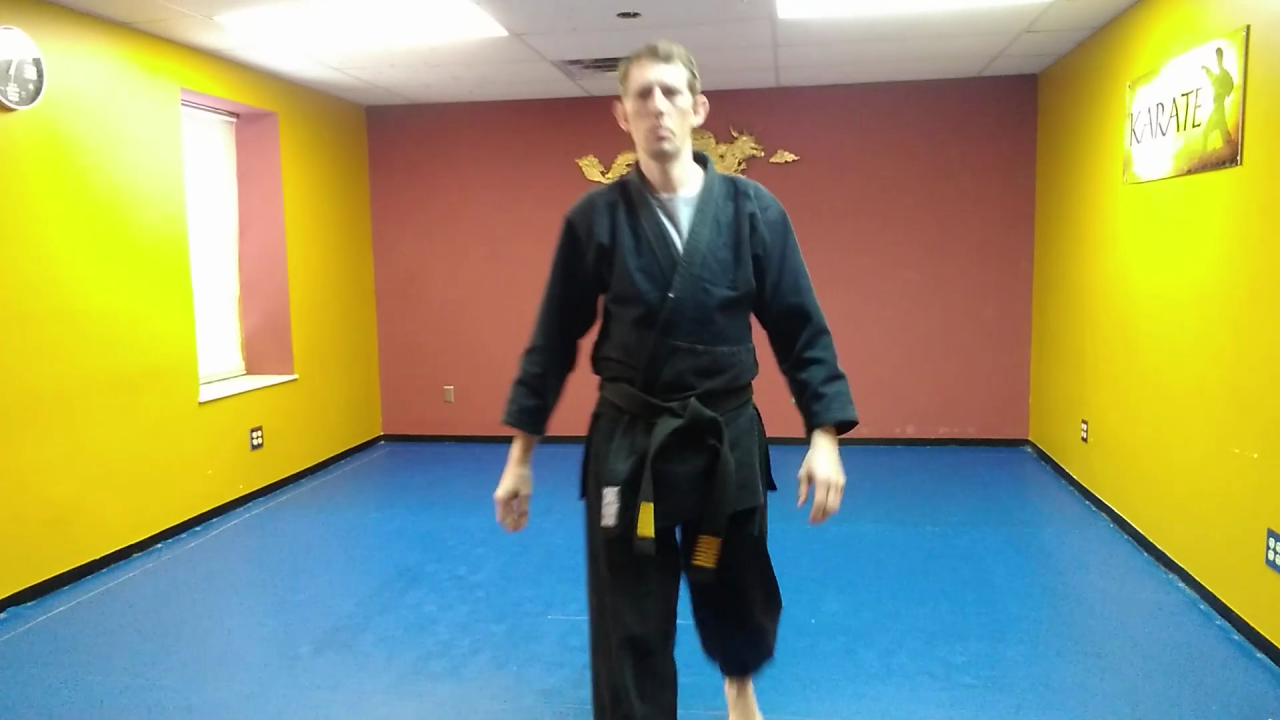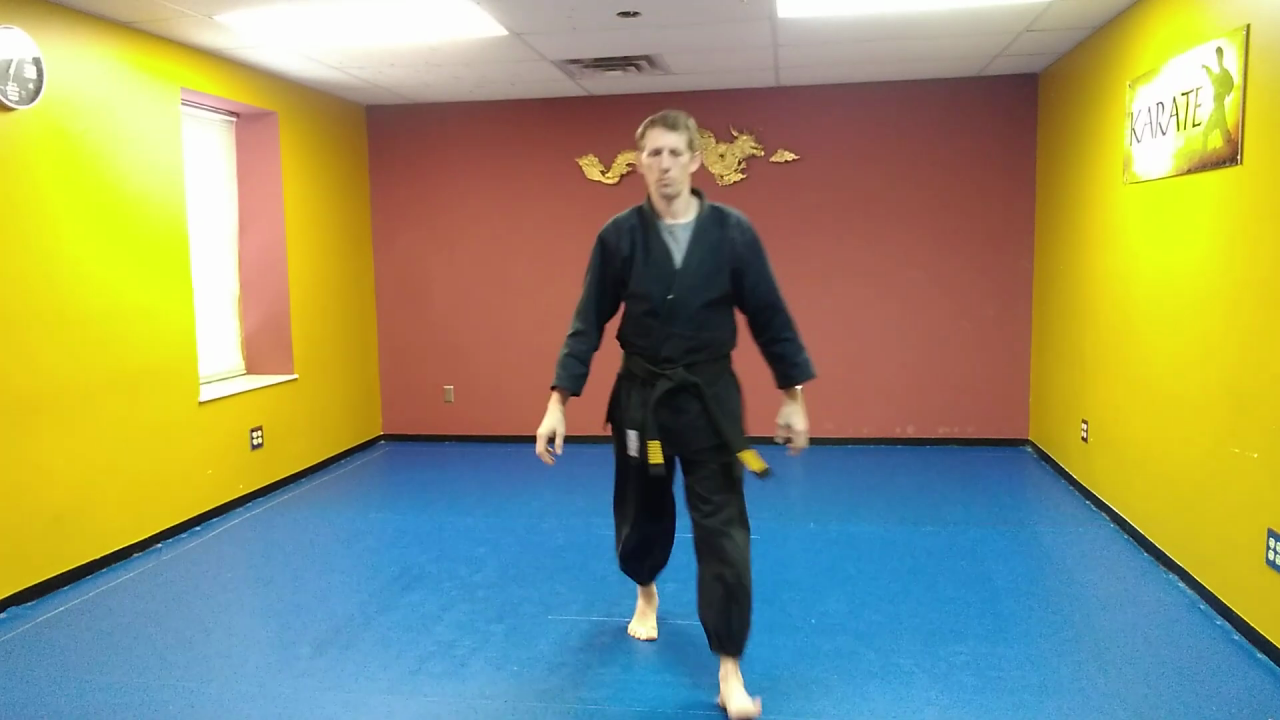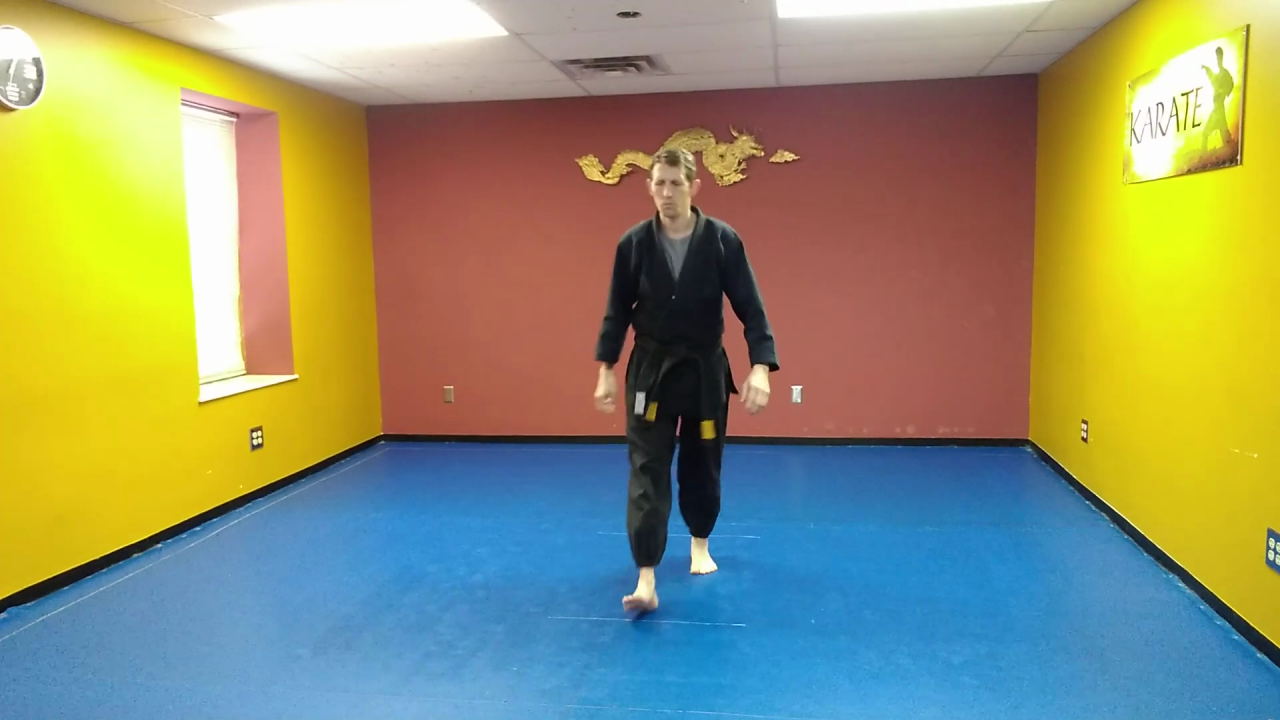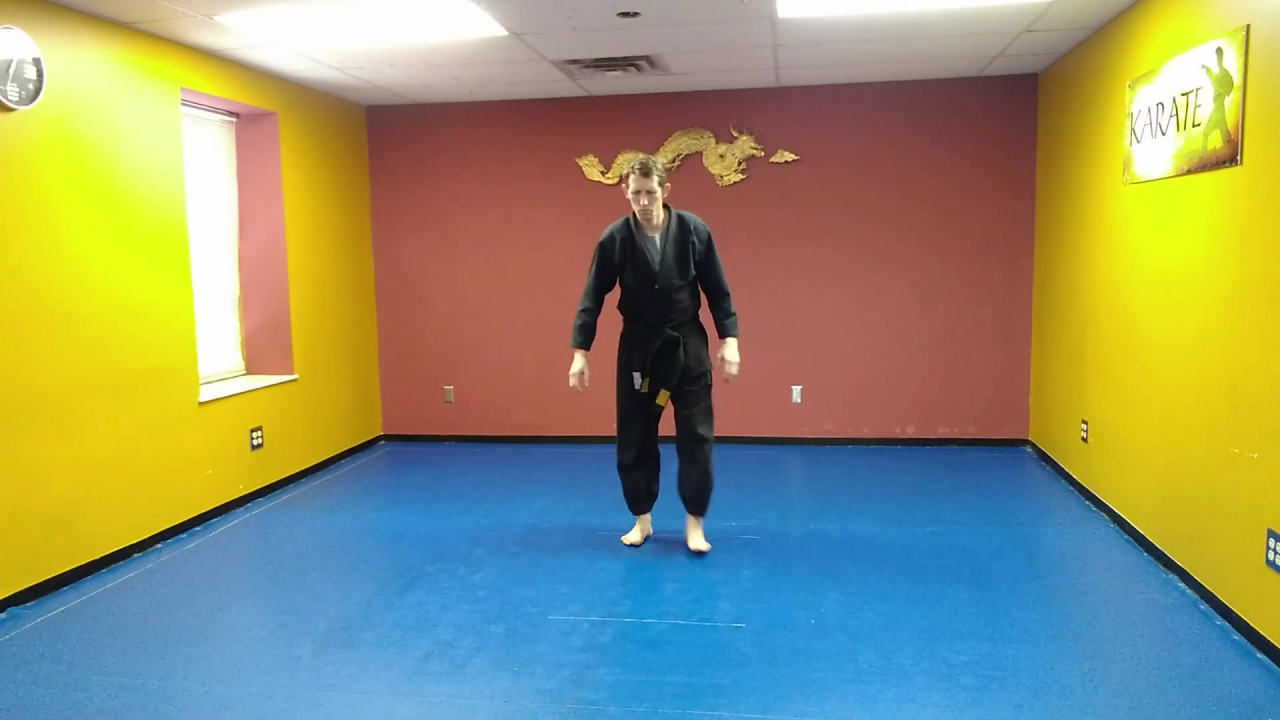
dt=0.7s
person 1, frame 1
left shoulder: (752, 209)
right shoulder: (594, 219)
left elbow: (800, 330)
right elbow: (554, 339)
left wrist: (825, 435)
right wrist: (521, 451)
left hip: (726, 440)
right hip: (628, 445)
left knee: (741, 610)
right knee: (630, 634)
person 1, frame 2
left shoulder: (732, 230)
right shoulder: (619, 234)
left elbow: (769, 316)
right elbow: (588, 321)
left wrist: (793, 394)
right wrist: (558, 401)
left hip: (710, 394)
right hip: (641, 393)
left knee: (722, 531)
right knee: (641, 514)
right ankle: (645, 595)
person 1, frame 3
left shoulder: (722, 240)
right shoulder: (634, 243)
left elbow: (750, 309)
right elbow: (617, 310)
left wrist: (760, 369)
right wrist: (606, 371)
left hip: (705, 367)
right hip: (651, 367)
left knee: (702, 467)
right knee: (647, 469)
left ankle: (700, 542)
right ankle: (646, 578)
person 1, frame 4
left shoulder: (693, 230)
right shoulder: (614, 238)
left elbow: (717, 290)
right elbow: (593, 297)
left wrist: (730, 341)
right wrist: (580, 353)
left hip: (687, 344)
right hip: (639, 346)
left knee: (696, 437)
right knee: (634, 440)
left ankle: (695, 522)
right ankle: (642, 519)
